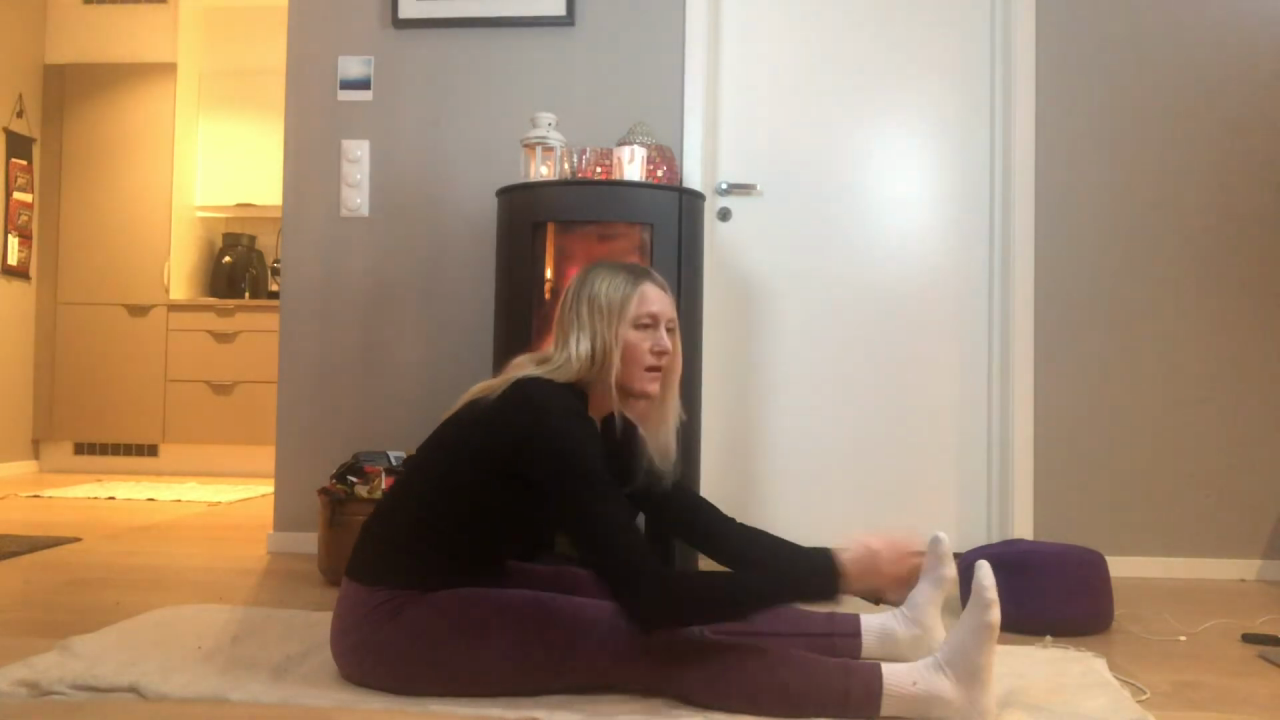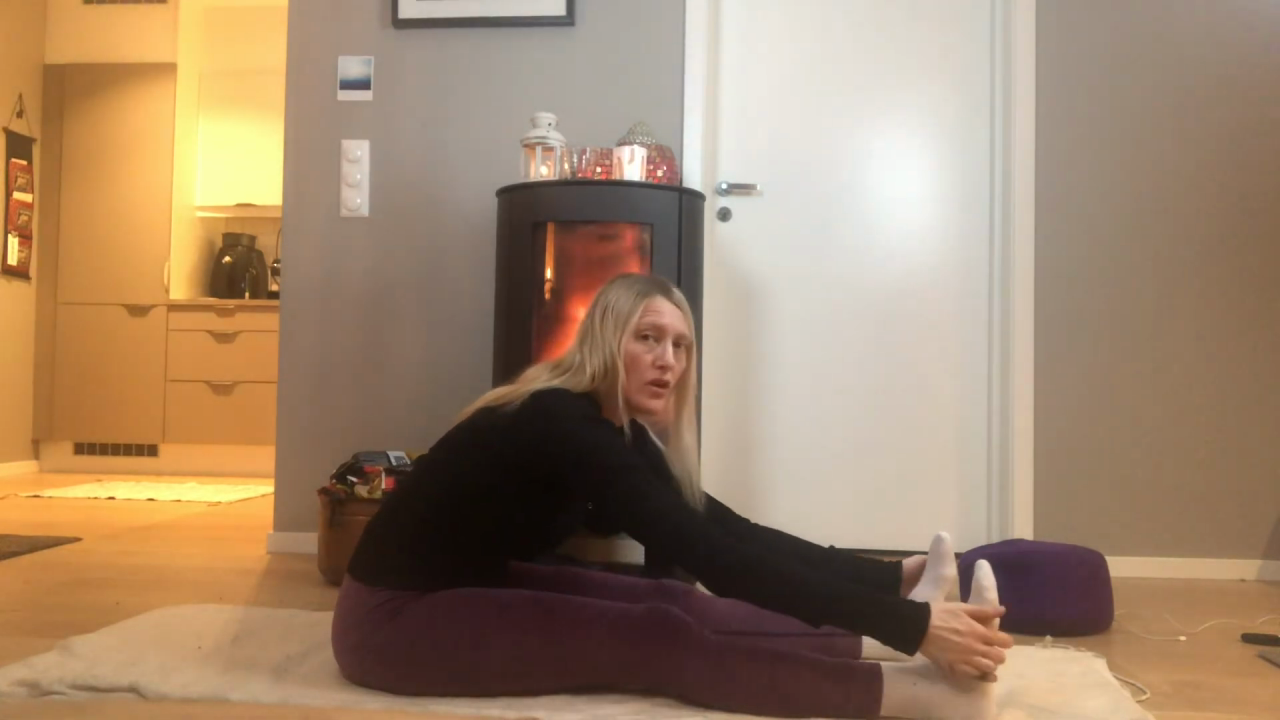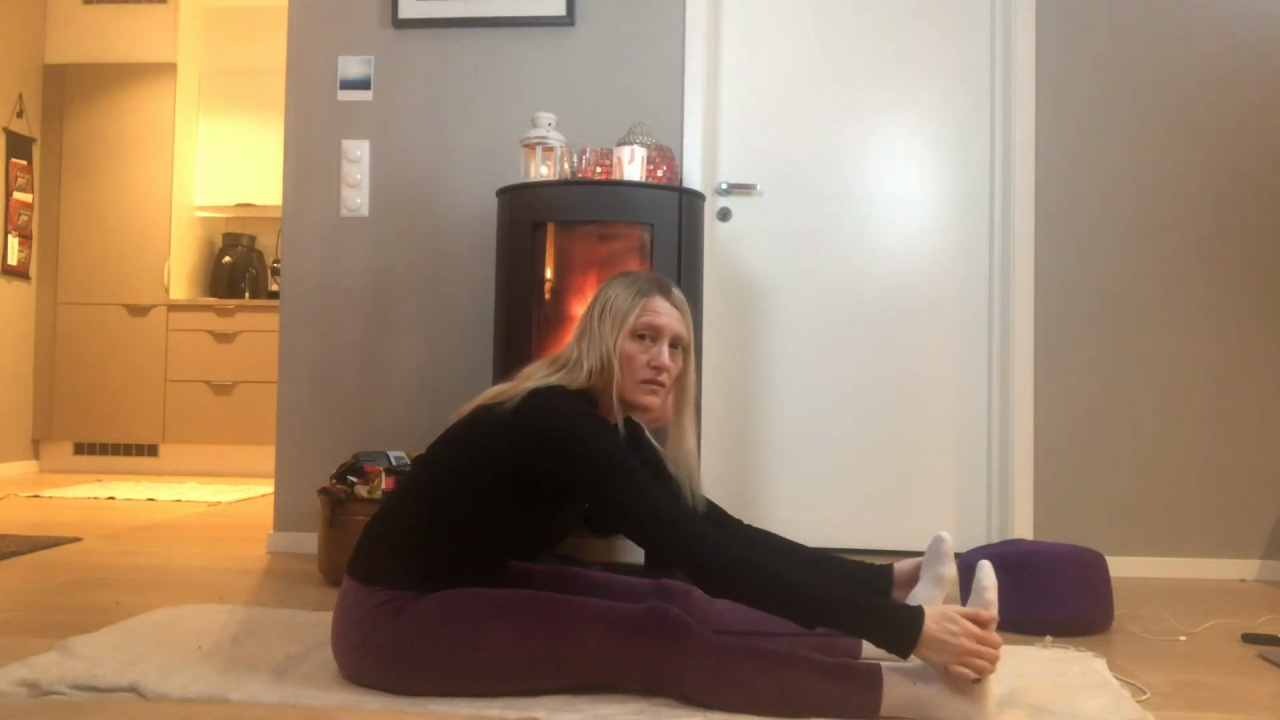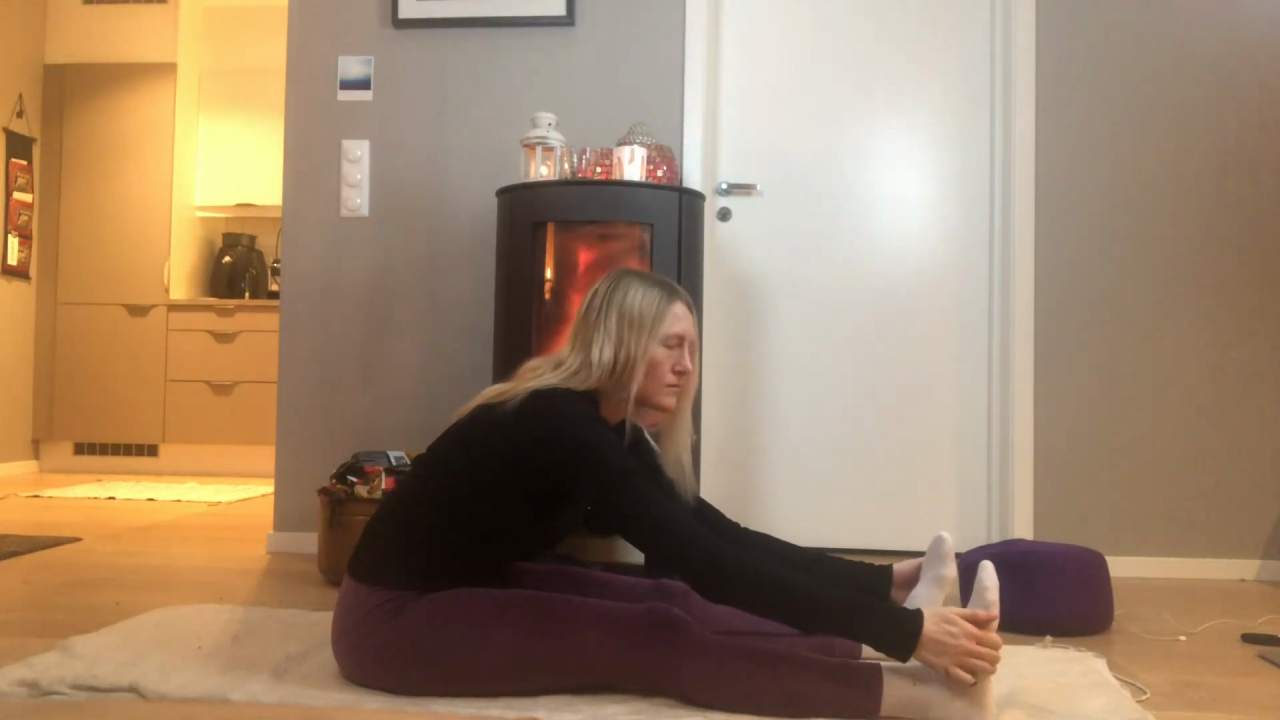
dt=0.5s
person 1, frame 1
left shoulder: (607, 426)
right shoulder: (546, 416)
left elbow: (715, 533)
right elbow: (645, 601)
left wrist: (863, 576)
right wrist: (834, 576)
left hip: (473, 591)
right hip: (396, 620)
left knee: (670, 617)
right knee: (657, 642)
left ankle: (893, 638)
person 1, frame 2
left shoulder: (618, 431)
right shoulder: (564, 425)
left elbow: (736, 535)
right elbow: (720, 564)
left wrist: (892, 580)
right wrist: (911, 626)
left hip: (474, 589)
right hip: (397, 619)
left knee: (669, 604)
right knee: (657, 638)
person 1, frame 3
left shoulder: (614, 429)
right shoulder: (560, 422)
left elbow: (728, 536)
right elbow: (712, 564)
left wrist: (883, 582)
right wrist: (901, 628)
left hip: (475, 588)
right hip: (397, 619)
left knee: (670, 604)
right knee: (656, 638)
person 1, frame 4
left shoulder: (613, 429)
right shoulder: (562, 424)
left elbow: (725, 538)
right elbow: (711, 569)
left wrist: (883, 584)
right wrist: (901, 634)
left hip: (476, 590)
right hip: (396, 620)
left knee: (669, 603)
right knee: (656, 637)
